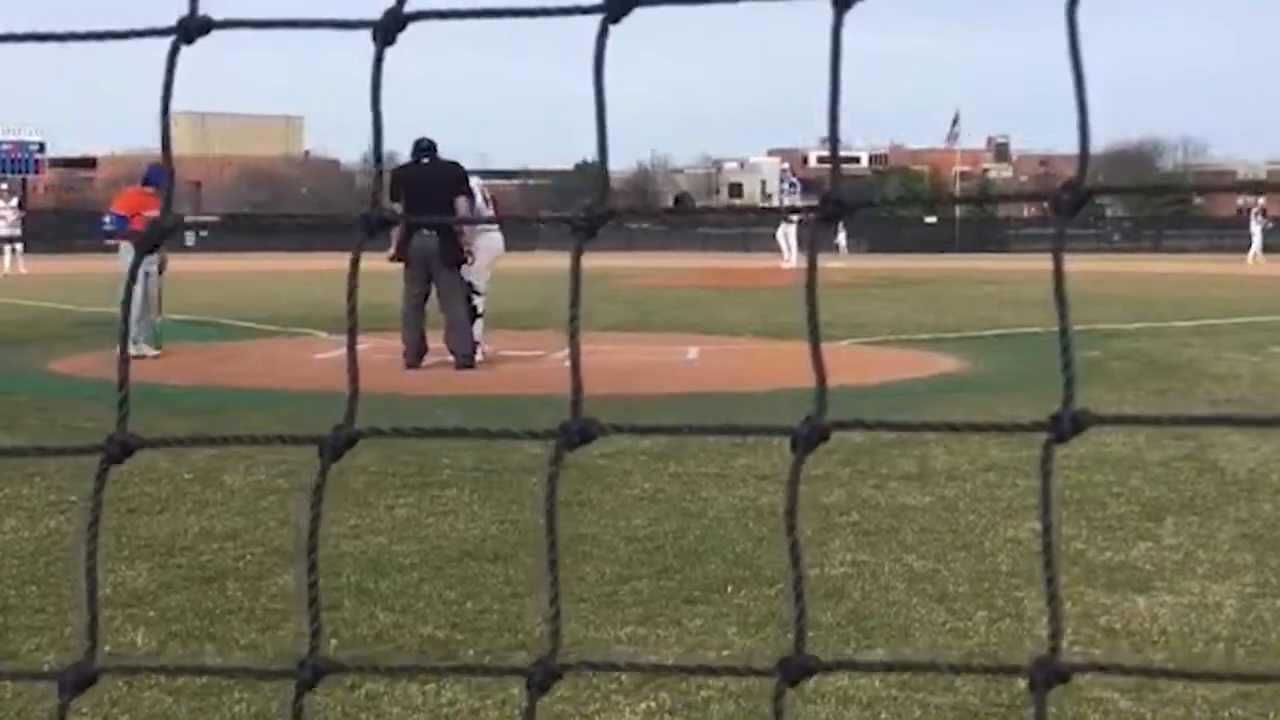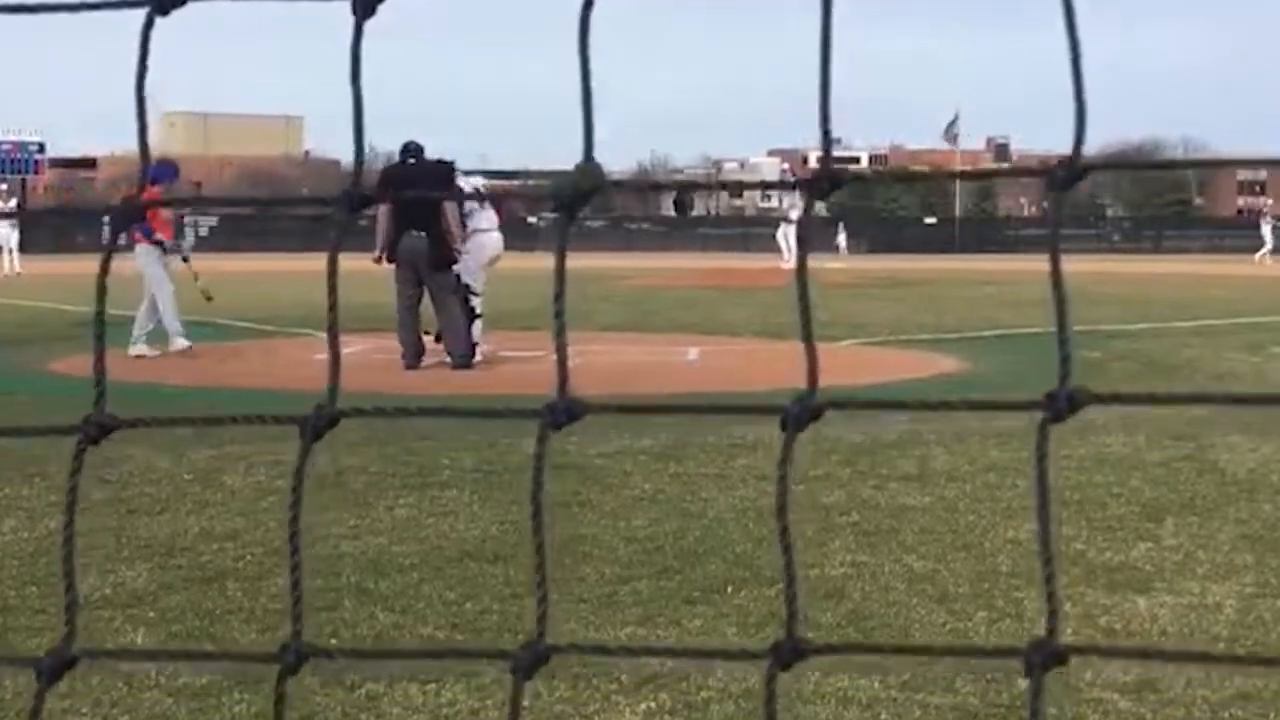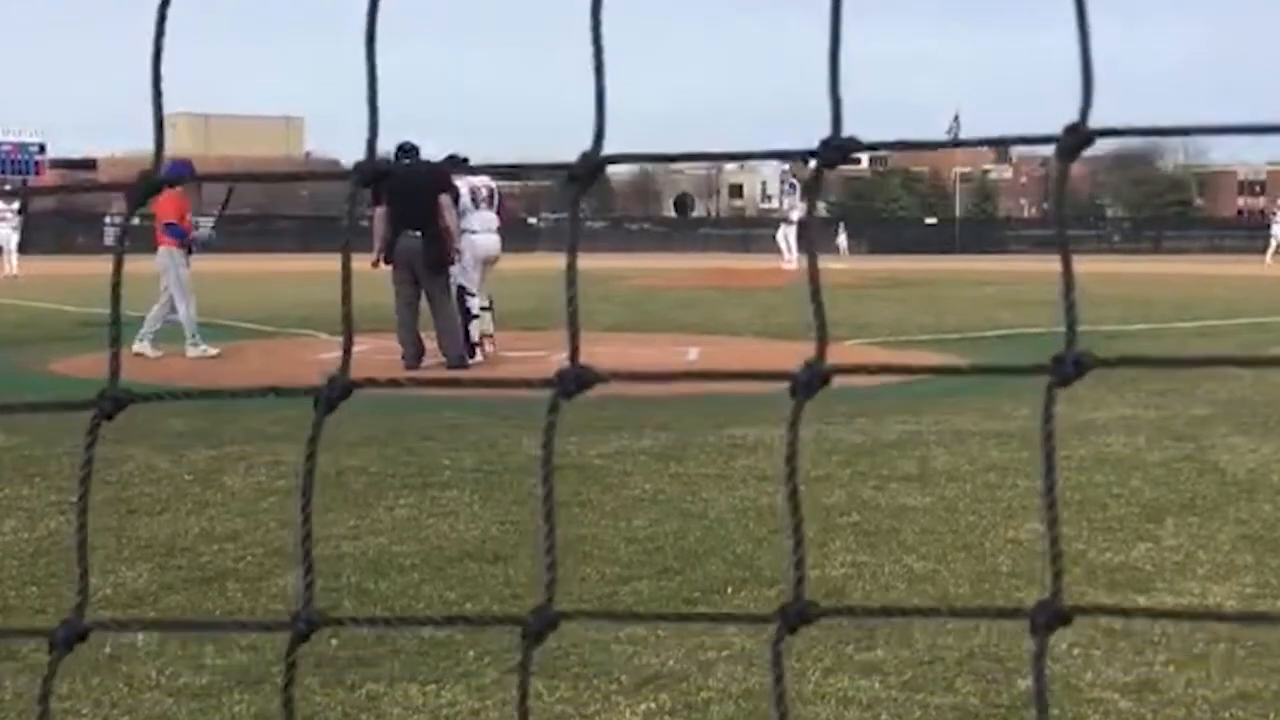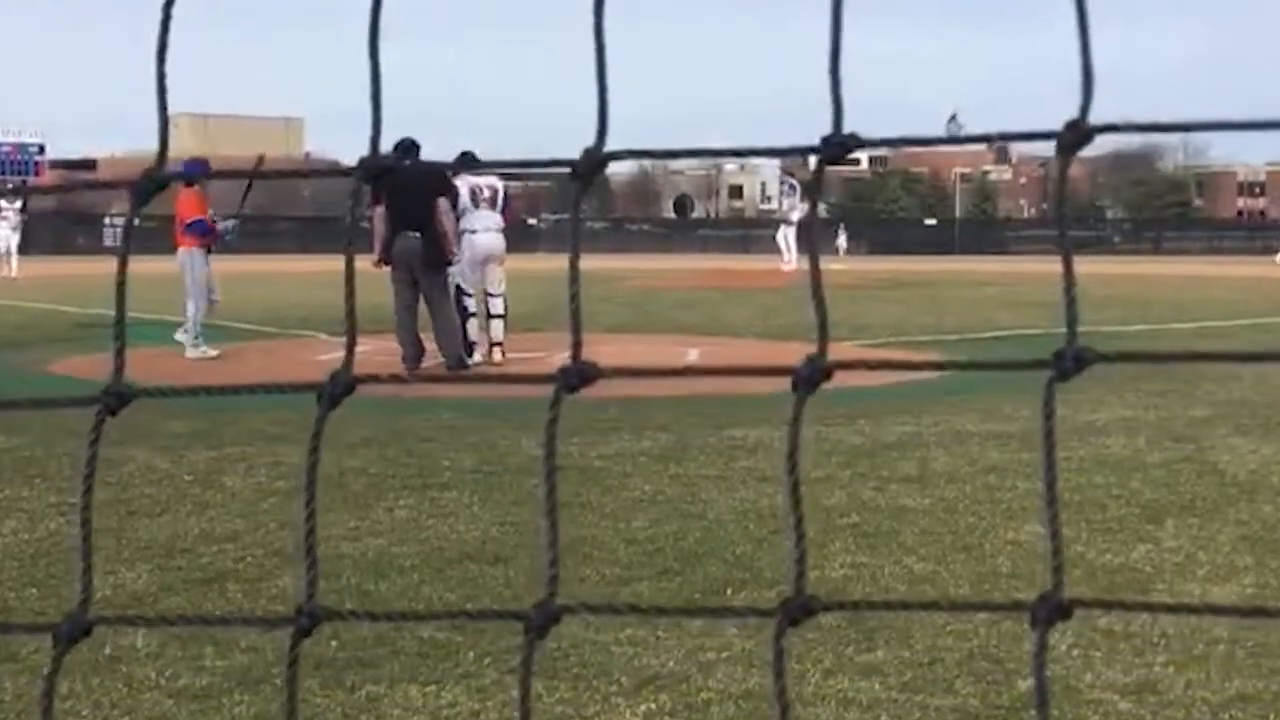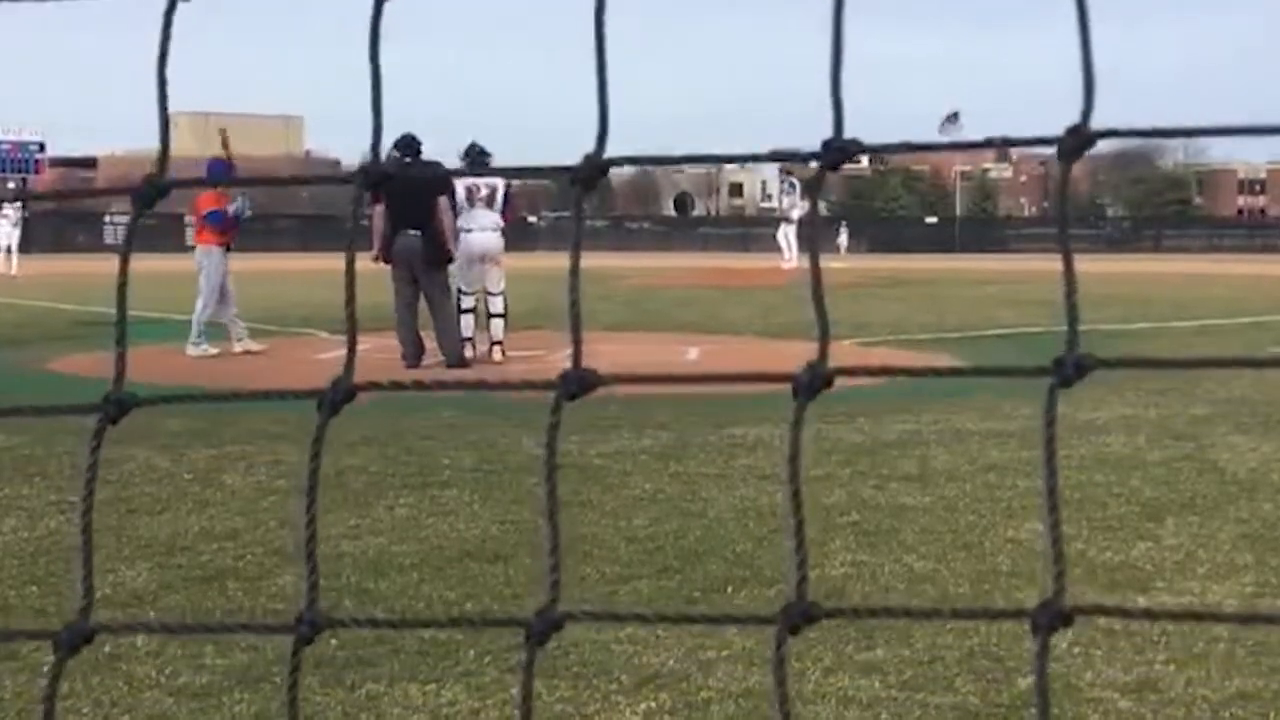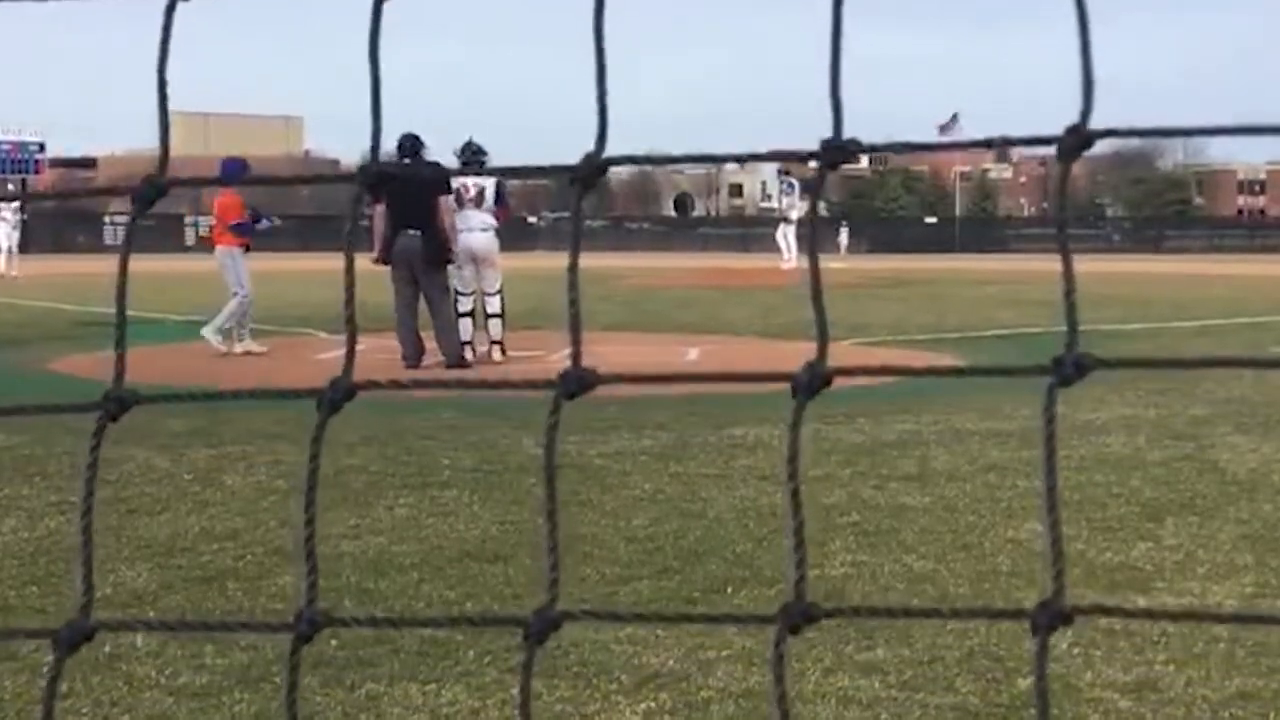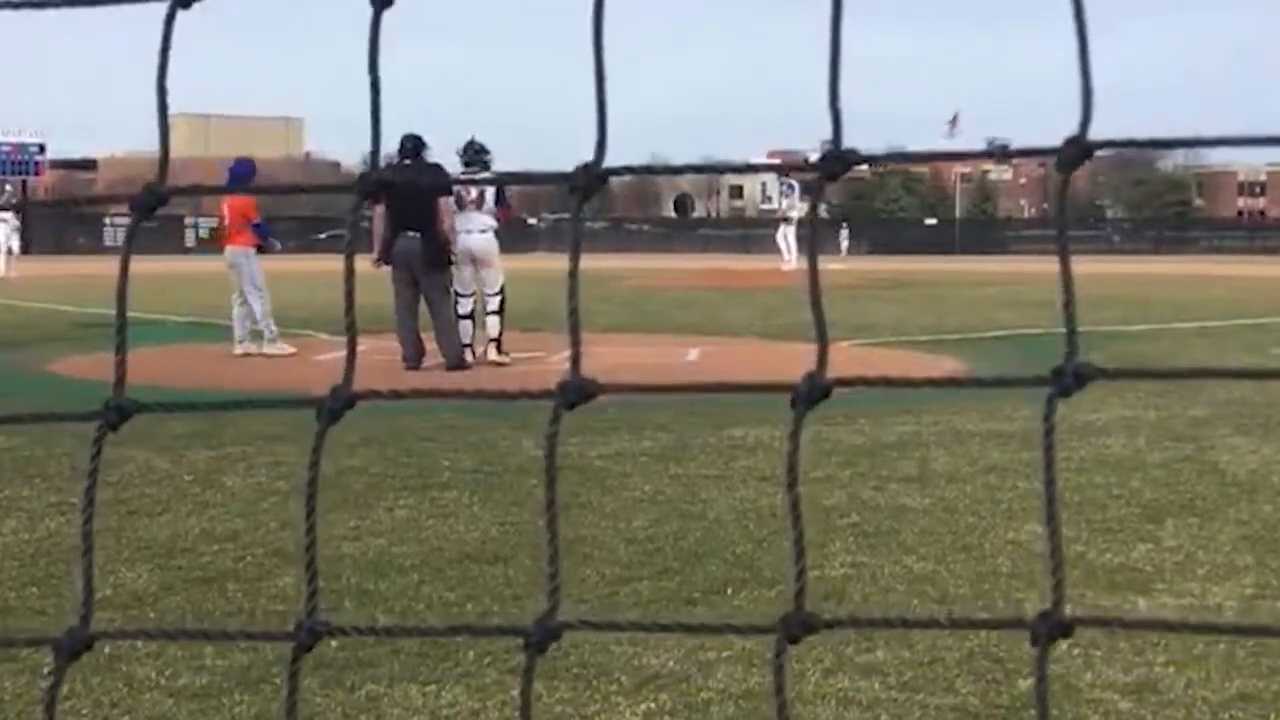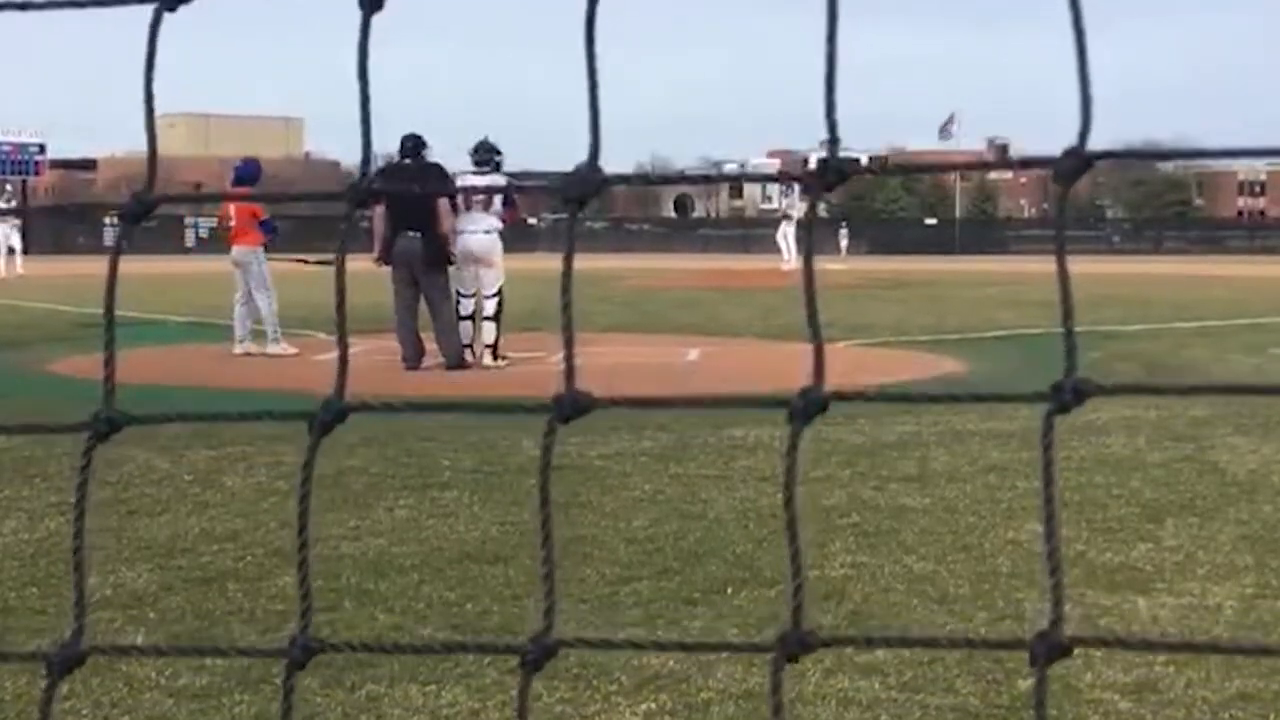
dt=0.3s
person 1, frame 1
left shoulder: (401, 173)
right shoulder: (454, 170)
left elbow: (398, 212)
right elbow: (462, 209)
left wrist: (395, 246)
right wrist: (468, 242)
left hip: (414, 242)
right hip: (443, 242)
left knee: (413, 302)
right knee: (454, 301)
left ankle: (412, 355)
right ankle: (464, 355)
person 1, frame 2
left shoulder: (388, 174)
right shoulder: (441, 170)
left elbow: (383, 212)
right elbow: (449, 207)
left wrist: (380, 247)
right wrist: (457, 241)
left hip: (403, 243)
right hip: (432, 243)
left knee: (407, 303)
right knee: (448, 301)
left ankle: (411, 356)
right ankle: (460, 355)
person 1, frame 3
left shoulder: (385, 176)
right shoulder: (435, 171)
left elbow: (380, 215)
right elbow: (446, 207)
left wrist: (377, 250)
right wrist: (456, 241)
left hip: (400, 244)
right hip: (429, 243)
left knee: (405, 304)
right knee: (442, 302)
left ankle: (411, 356)
right ankle: (455, 356)
person 1, frame 4
left shoulder: (384, 176)
right shoulder: (435, 171)
left elbow: (379, 215)
right elbow: (444, 210)
left wrist: (377, 250)
right wrist: (453, 245)
left hip: (398, 244)
right hip: (427, 244)
left knee: (404, 305)
right knee: (440, 303)
left ankle: (411, 357)
right ankle: (454, 357)
person 1, frame 5
right shoulder: (435, 170)
left elbow: (379, 213)
right elbow: (444, 209)
left wrist: (377, 246)
right wrist: (451, 243)
left hip: (398, 243)
right hip: (427, 243)
left knee: (405, 303)
right knee: (441, 302)
left ankle: (411, 355)
right ankle: (454, 355)
person 1, frame 6
left shoulder: (384, 174)
right shoulder: (435, 171)
left elbow: (380, 213)
right elbow: (444, 209)
left wrist: (378, 248)
right wrist: (452, 242)
left hip: (398, 243)
right hip: (428, 243)
left knee: (404, 303)
right knee: (440, 302)
left ankle: (411, 356)
right ankle: (453, 355)
person 1, frame 7
left shoulder: (386, 175)
right shoulder: (435, 172)
left elbow: (379, 214)
right elbow: (444, 209)
left wrist: (377, 249)
right wrist: (451, 243)
left hip: (398, 244)
right hip: (428, 244)
left knee: (405, 305)
right knee: (440, 303)
left ankle: (411, 357)
right ankle: (453, 357)
person 1, frame 8
left shoulder: (385, 175)
right shoulder: (435, 172)
left elbow: (379, 213)
right elbow: (444, 209)
left wrist: (378, 248)
right wrist: (451, 243)
left hip: (398, 244)
right hip: (427, 244)
left knee: (404, 305)
right knee: (440, 303)
left ankle: (411, 357)
right ankle: (453, 357)
person 2, frame 1
right shoulder: (474, 183)
left hip: (483, 240)
right hip: (493, 238)
left knee: (472, 292)
right knee: (474, 291)
left ankle: (474, 347)
right ankle: (477, 342)
person 2, frame 2
left shoulder: (456, 187)
right shoulder: (479, 182)
right elbow: (498, 214)
left hip: (479, 240)
right hip: (496, 238)
left knee: (470, 293)
right knee: (467, 288)
left ankle: (473, 348)
right ankle: (475, 341)
person 2, frame 3
left shoulder: (455, 184)
right shoulder: (489, 182)
right elbow: (498, 213)
left hip: (471, 240)
right hip: (494, 239)
left knee: (467, 293)
right knee: (480, 289)
left ankle: (473, 350)
right ankle: (487, 339)
person 2, frame 4
left shoulder: (458, 184)
right shoulder: (497, 183)
right elbow: (504, 215)
left hip: (472, 239)
right hip: (497, 239)
left knee: (465, 294)
right knee: (496, 294)
left ankle: (473, 350)
right ankle: (497, 348)
person 2, frame 5
left shoulder: (458, 182)
right shoulder: (500, 181)
right elbow: (507, 215)
left hip: (468, 238)
right hip: (494, 238)
left knee: (466, 293)
right knee: (495, 293)
left ankle: (467, 346)
right ankle: (497, 347)
person 2, frame 6
left shoulder: (451, 182)
right shoulder: (493, 180)
right elbow: (502, 214)
left hip: (461, 239)
right hip: (486, 238)
left knee: (463, 295)
right knee: (492, 293)
left ankle: (466, 348)
right ankle: (496, 347)
person 2, frame 7
right shoulder: (493, 181)
right elbow: (504, 214)
left hip: (460, 240)
right hip: (485, 239)
left knee: (463, 296)
right knee: (494, 293)
left ankle: (467, 350)
right ankle: (493, 347)
person 2, frame 8
left shoulder: (459, 181)
right shoulder: (501, 182)
right elbow: (511, 215)
left hip: (463, 240)
right hip: (489, 240)
left knee: (464, 296)
right knee: (492, 297)
left ankle: (467, 350)
right ankle: (489, 352)
person 3, frame 1
left shoulder: (158, 200)
right shoulder: (130, 195)
right elbow: (116, 220)
left wrist: (161, 252)
right wrist: (132, 234)
left hip: (152, 254)
right hip: (131, 251)
left knee: (150, 300)
right knee: (135, 296)
left ankle: (140, 343)
right ankle: (126, 340)
person 3, frame 2
left shoulder: (166, 199)
right shoulder: (144, 196)
right elbow: (136, 223)
left wrist: (178, 245)
right wrist: (160, 238)
left hip: (163, 252)
right hip: (148, 250)
left knee: (152, 298)
right knee: (165, 292)
left ankle: (137, 343)
right ankle: (177, 338)
person 3, frame 3
left shoulder: (180, 198)
right shoulder: (169, 199)
right elbow: (172, 230)
left wrist: (199, 235)
right wrist: (197, 235)
left hip: (178, 254)
right hip: (172, 253)
left knee: (167, 300)
right knee: (185, 299)
left ankle: (143, 341)
right ankle: (194, 345)
person 3, frame 4
left shoulder: (198, 196)
right shoulder: (189, 198)
right elbow: (197, 228)
left wrist: (222, 229)
right wrist: (222, 227)
left hip: (199, 253)
right hip: (192, 253)
left knee: (210, 297)
right knee: (196, 300)
left ankle: (188, 333)
right ankle: (194, 345)
person 3, frame 5
left shoulder: (223, 197)
right shoulder: (208, 196)
left elbow: (231, 221)
right elbow: (217, 220)
left wrist: (243, 211)
right wrist: (235, 207)
left hip: (220, 252)
right hip: (210, 251)
left knee: (228, 297)
right knee: (208, 298)
left ankle: (240, 340)
right ankle: (196, 343)
person 3, frame 6
left shoulder: (225, 196)
right shoulder: (230, 199)
left elbow: (246, 217)
right elbow: (240, 229)
left wrist: (262, 220)
right wrist: (260, 226)
left hip: (232, 251)
right hip: (231, 251)
left knee: (240, 295)
right knee: (243, 294)
left ankle: (242, 340)
right ankle: (214, 329)
person 3, frame 7
left shoulder: (226, 199)
right shoulder: (247, 200)
right elbow: (258, 227)
left wrist: (264, 240)
right wrist: (271, 242)
left hip: (230, 250)
right hip: (244, 251)
left knee: (241, 298)
right knee: (259, 296)
left ankle: (242, 342)
right ankle: (271, 342)
person 3, frame 8
left shoulder: (228, 198)
right shoulder: (253, 198)
left elbow: (224, 224)
right elbow: (266, 225)
right wrist: (275, 230)
left hip: (236, 250)
right hip: (252, 251)
left knee: (243, 297)
right knee: (266, 296)
left ankle: (242, 342)
right ankle: (274, 343)
